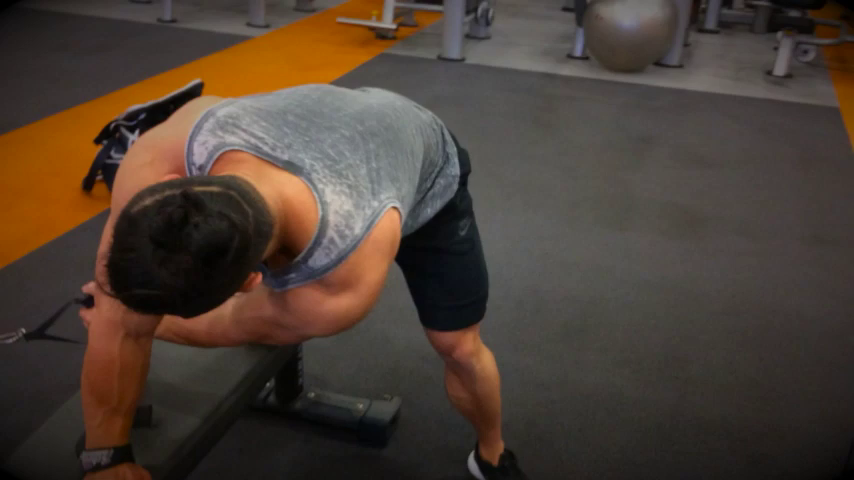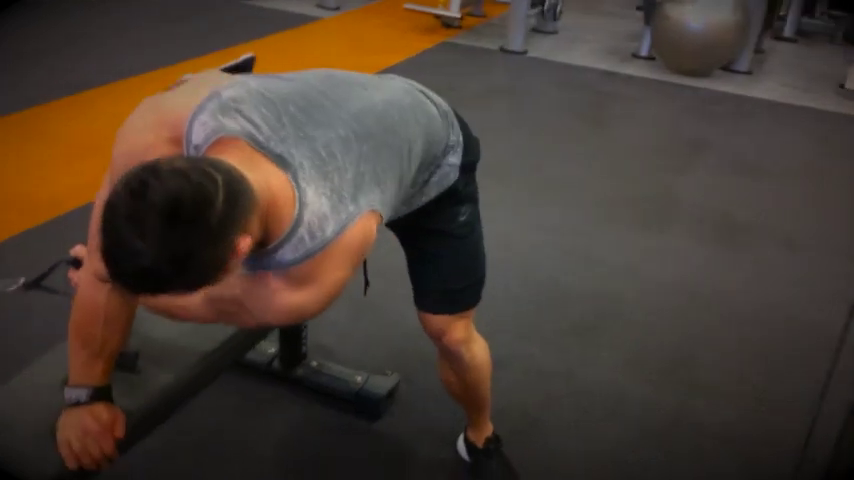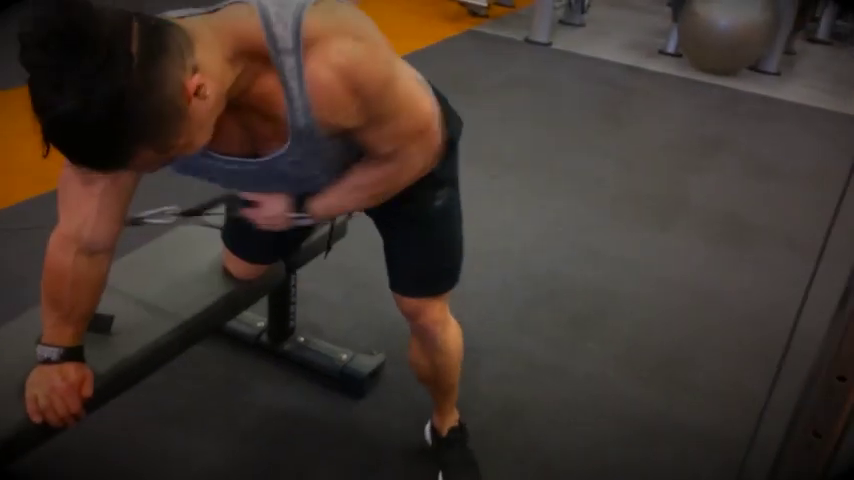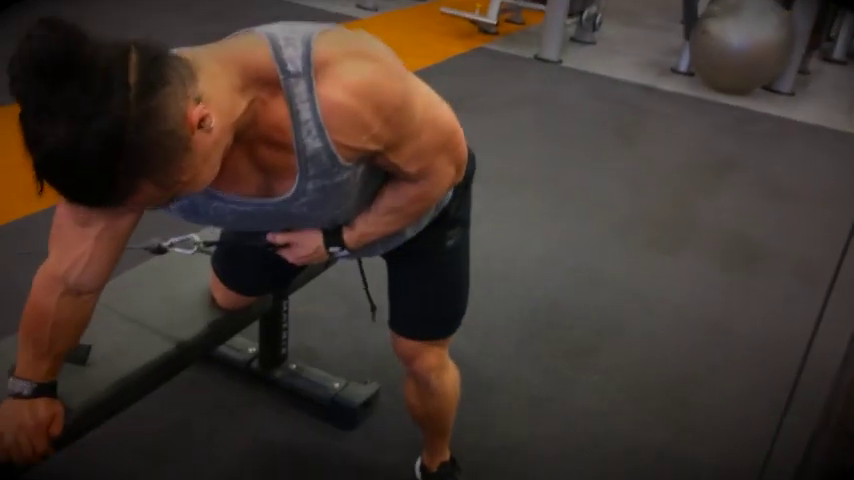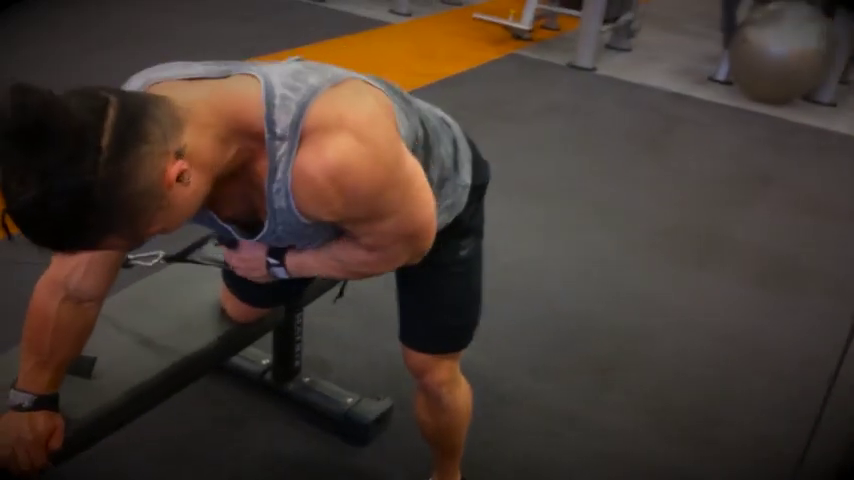
dt=0.4s
person 1, frame 1
left shoulder: (347, 283)
right shoulder: (158, 161)
left elbow: (250, 325)
right elbow: (121, 324)
left wrist: (160, 325)
left hip: (428, 178)
right hip: (329, 160)
left knee: (459, 347)
person 1, frame 2
left shoulder: (312, 274)
right shoulder: (158, 129)
left elbow: (220, 303)
right elbow: (107, 266)
left wrist: (139, 285)
right wrist: (86, 392)
left hip: (432, 165)
right hip: (341, 130)
left knee: (451, 332)
left ankle: (480, 439)
person 1, frame 3
left shoulder: (328, 65)
right shoulder: (118, 99)
left elbow: (417, 145)
right elbow: (82, 241)
left wrist: (306, 206)
right wrist: (58, 354)
left hip: (408, 158)
left knee: (426, 315)
right knee: (240, 270)
left ankle: (446, 428)
person 1, frame 4
left shoulder: (342, 91)
right shoulder: (120, 138)
left elbow: (443, 162)
right elbow: (70, 280)
left wrist: (339, 239)
left hip: (420, 193)
left knee: (421, 358)
right knee: (228, 297)
person 1, frame 5
left shoulder: (332, 154)
right shoulder: (121, 145)
left elbow: (409, 240)
right elbow: (72, 286)
left wrist: (280, 263)
left hip: (435, 194)
left knee: (431, 370)
right knee: (240, 309)
